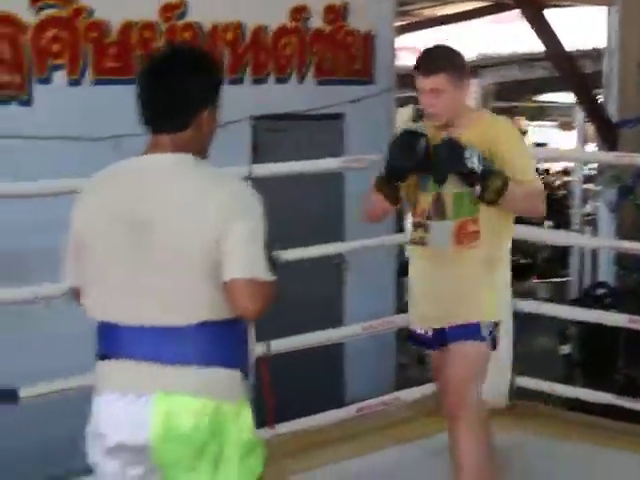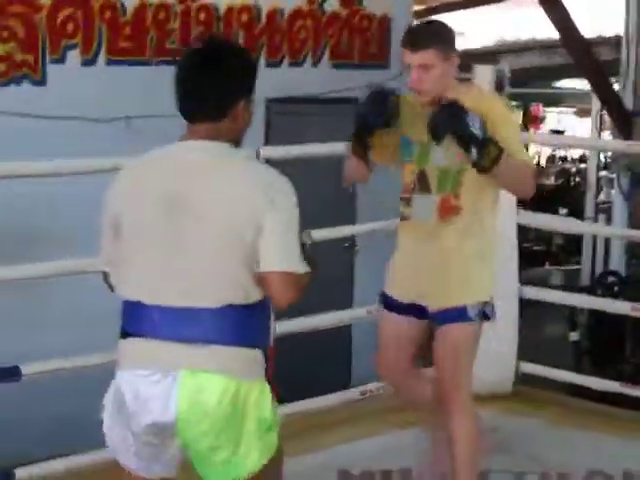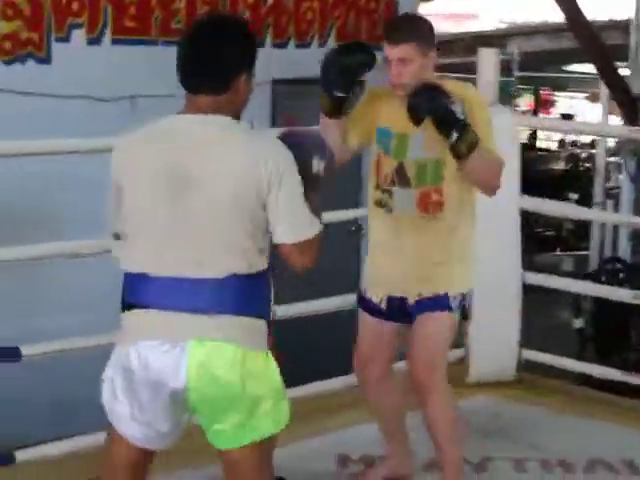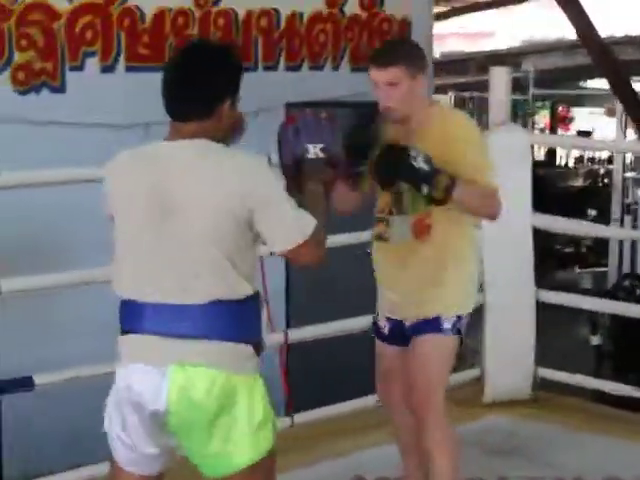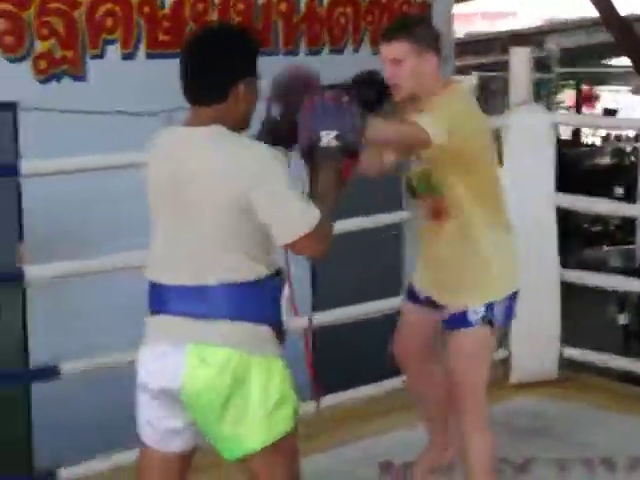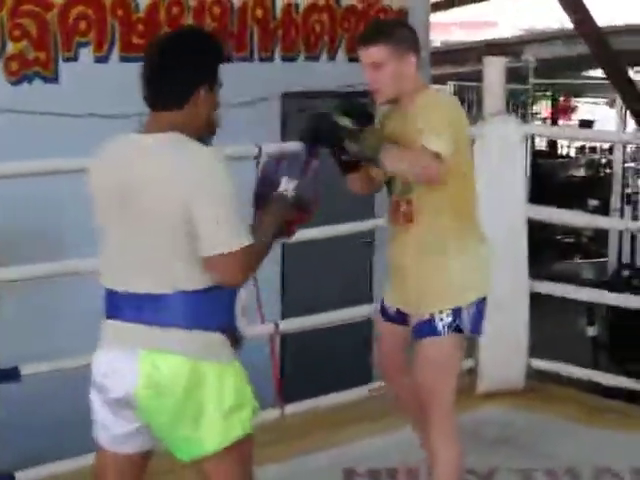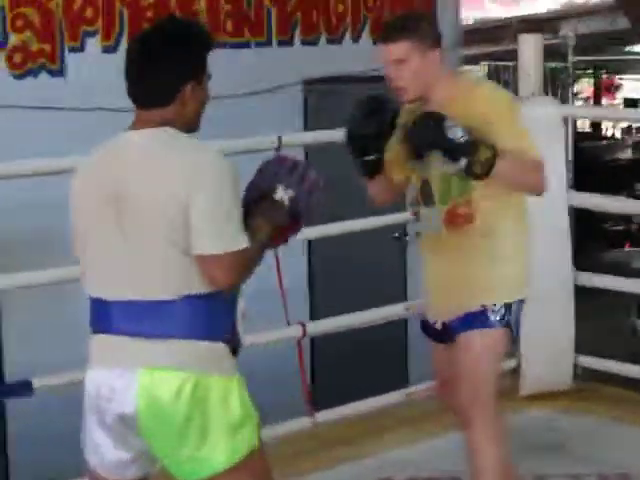
dt=0.2s
person 1, frame 1
left shoulder: (499, 132)
right shoulder: (416, 138)
left elbow: (536, 206)
right elbow: (372, 213)
left wrist: (482, 176)
right wrist: (393, 176)
left hip: (477, 292)
right hip: (428, 291)
left knee: (458, 405)
right knee: (456, 400)
person 1, frame 2
left shoulder: (488, 108)
right shoulder: (402, 110)
left elbow: (526, 185)
right elbow: (354, 175)
left wrist: (479, 144)
right wrist: (362, 136)
left hip: (462, 272)
right hip: (410, 265)
left knee: (453, 388)
right knee: (393, 365)
right ankle: (450, 438)
person 1, frame 3
left shoulder: (465, 99)
right shoulder: (375, 100)
left elbow: (491, 181)
right elbow: (331, 154)
left wrist: (453, 125)
right wrist: (335, 96)
left hip: (441, 265)
right hip: (384, 263)
left knee: (426, 374)
right knee: (369, 366)
person 1, frame 4
left shoulder: (455, 127)
right shoulder: (382, 131)
left elbow: (490, 205)
right elbow: (342, 204)
left wrist: (428, 176)
left hip: (444, 287)
right hip: (395, 288)
left knee: (425, 398)
right knee: (390, 386)
person 1, frame 5
left shoulder: (452, 104)
right shoulder: (413, 106)
left elbow: (405, 135)
right elbow: (370, 165)
left hip: (479, 269)
right hip: (437, 263)
left knee: (465, 391)
right knee: (409, 351)
right ankle: (440, 439)
person 1, frame 6
left shoulder: (436, 106)
right shoulder: (393, 113)
left elbow: (427, 171)
right elbow: (364, 185)
left wrist: (353, 140)
right wrist: (346, 147)
left hip: (448, 275)
right hip: (407, 272)
left knee: (433, 398)
right knee: (391, 365)
person 1, frame 7
left shoulder: (484, 99)
right shoulder: (404, 116)
left elbow: (536, 180)
right elbow: (384, 195)
left wrist: (467, 149)
right wrist: (368, 154)
left hip: (490, 277)
right hip: (441, 279)
left knee: (474, 398)
right knee: (451, 385)
person 2, frame 1
left shoulder: (95, 193)
right shoulder: (231, 194)
left elbow: (82, 293)
right elbow: (249, 301)
right wrist: (268, 275)
left hip: (120, 394)
right hip: (203, 399)
person 2, frame 2
left shoulder: (131, 177)
right shoulder: (265, 184)
left elbow: (113, 274)
right elbow: (284, 291)
left hip: (141, 368)
right hip: (223, 377)
person 2, frame 3
left shoulder: (132, 148)
right shoulder: (265, 153)
right elbow: (302, 254)
right wrist: (305, 193)
left hip: (147, 338)
right hip: (228, 346)
person 2, frame 4
left shoulder: (121, 170)
right shoulder: (245, 172)
right elbow: (309, 251)
right wrist: (314, 186)
left hip: (140, 365)
right hip: (216, 369)
person 2, frame 5
left shoulder: (162, 147)
right shoulder: (253, 159)
right elbow: (312, 243)
right wrist: (327, 171)
left hip: (164, 344)
right hip: (234, 349)
person 2, frame 6
left shoulder: (107, 158)
right shoulder: (204, 165)
right elbow: (232, 271)
right wrist: (274, 217)
left hip: (119, 351)
right hip: (189, 357)
person 2, frame 7
left shoulder: (92, 166)
right shoulder: (200, 162)
right elbow: (222, 273)
right wrist: (267, 221)
left hip: (110, 366)
right hip: (187, 371)
